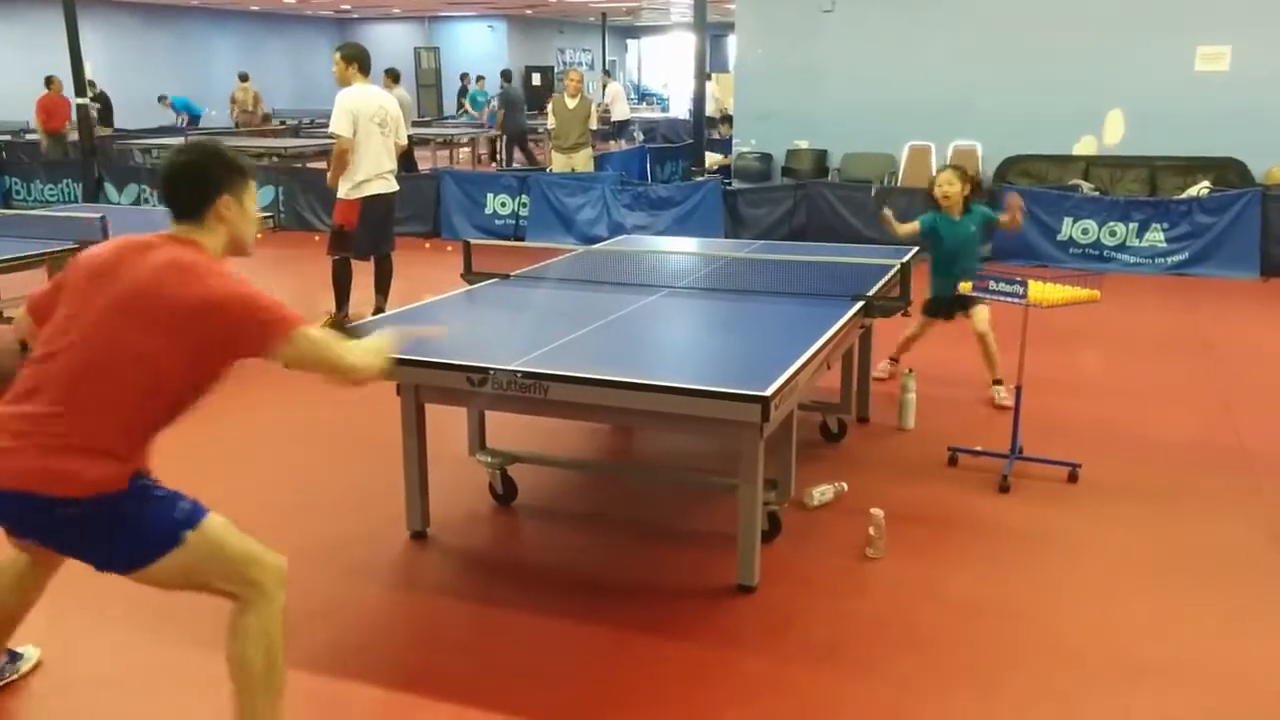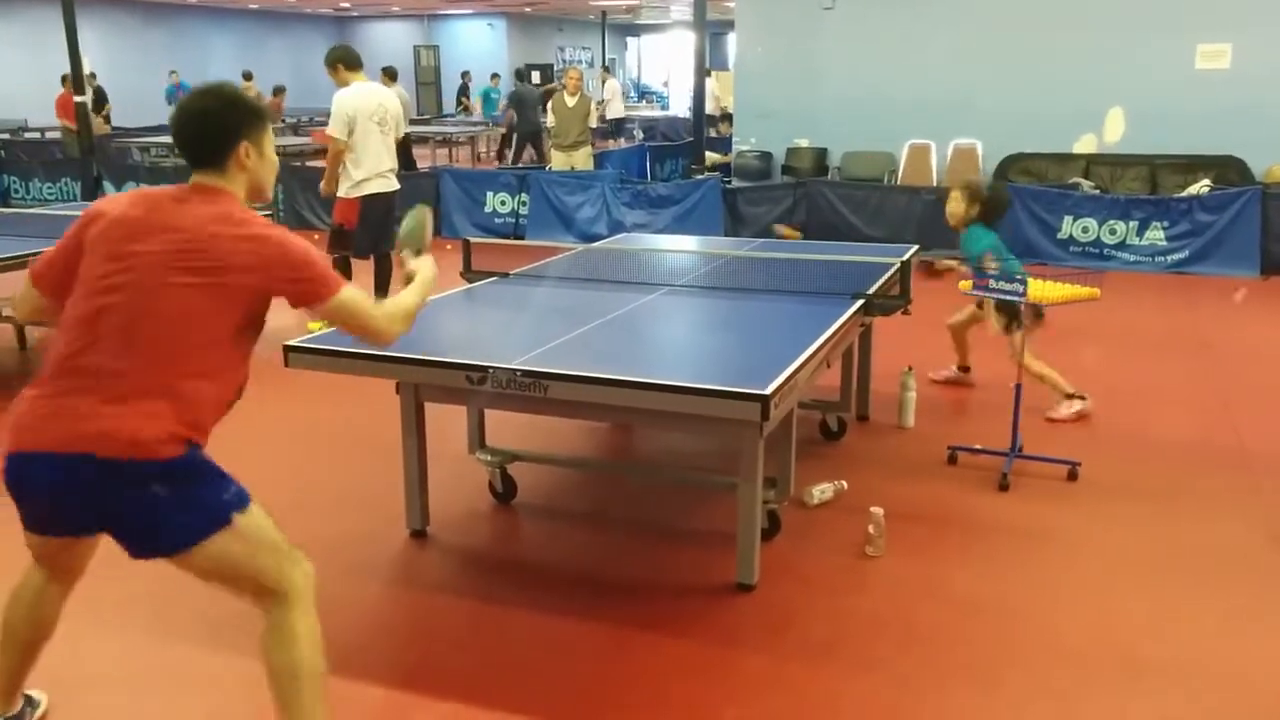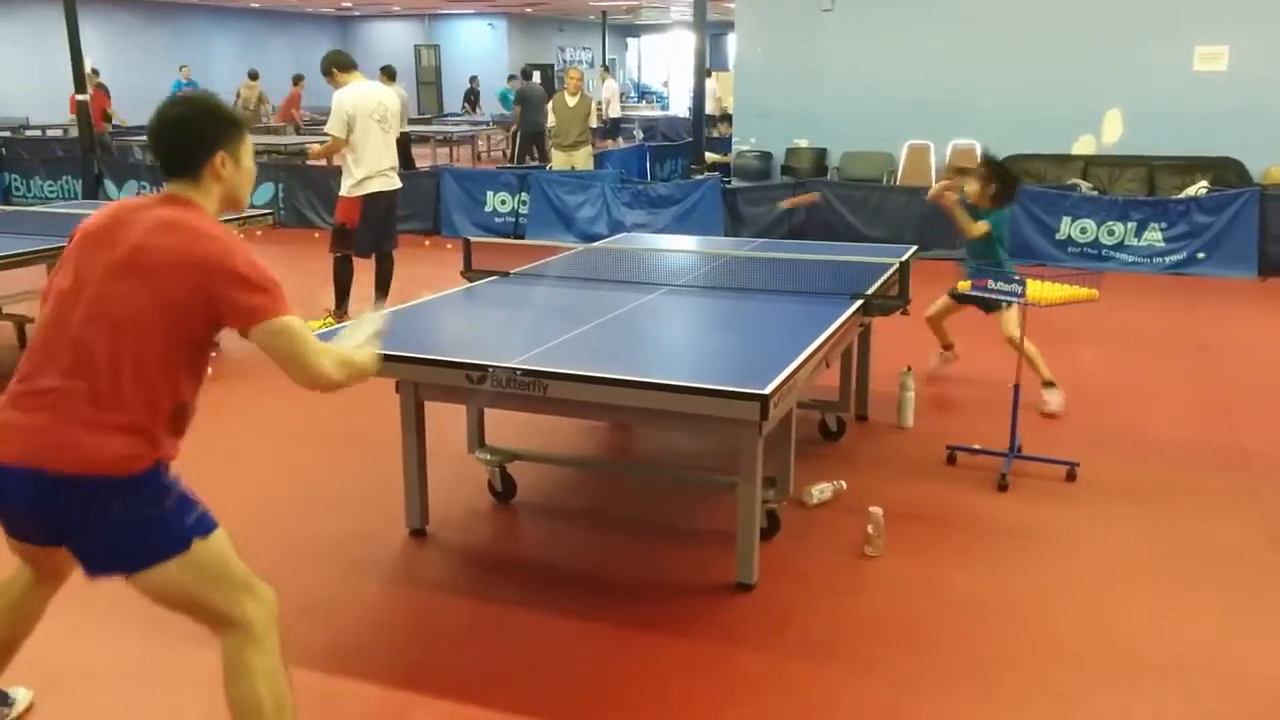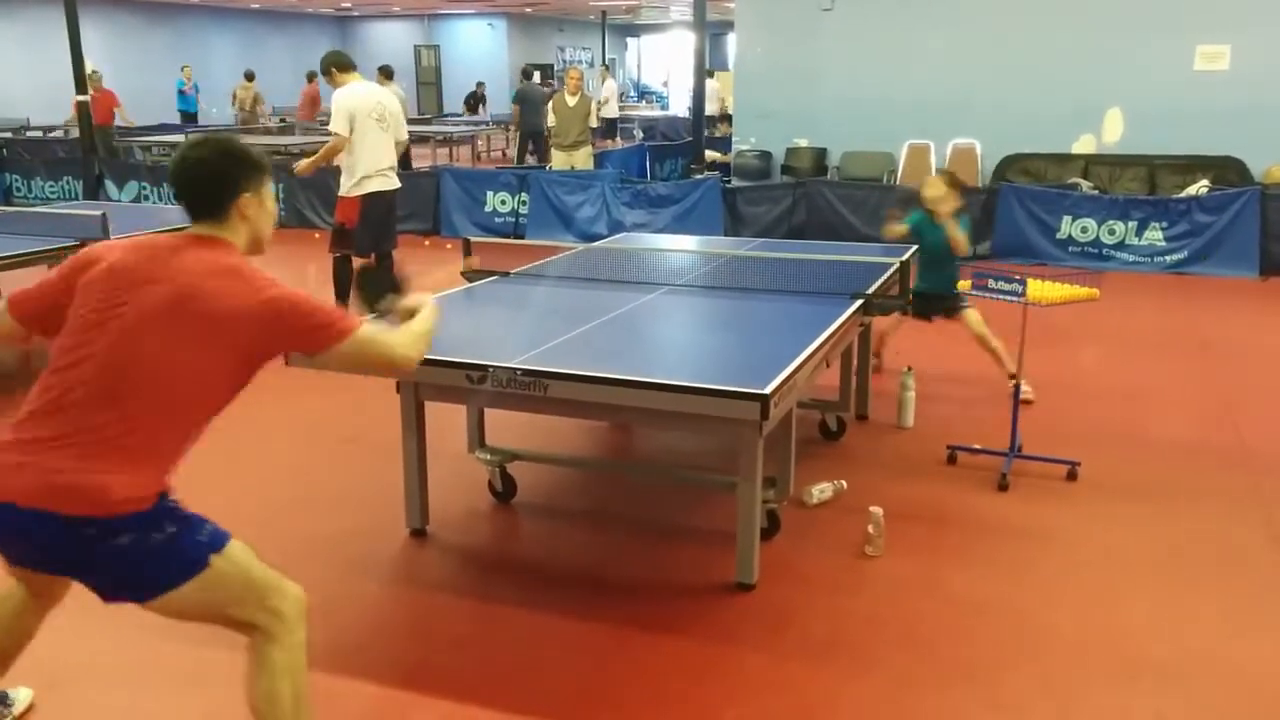
dt=0.3s
person 1, frame 1
left shoulder: (102, 255)
right shoulder: (223, 295)
right elbow: (355, 366)
right wrist: (384, 339)
right hip: (83, 487)
right knee: (262, 580)
person 1, frame 2
left shoulder: (111, 212)
right shoulder: (267, 245)
right elbow: (382, 328)
right wrist: (422, 279)
right hip: (140, 460)
left knee: (54, 568)
right knee: (289, 585)
person 1, frame 3
left shoulder: (99, 225)
right shoulder: (219, 255)
right elbow: (322, 373)
right wrist: (364, 356)
right hip: (101, 473)
right knee: (249, 616)
person 1, frame 4
left shoulder: (104, 258)
right shoulder: (265, 299)
right elbow: (401, 355)
right wrist: (425, 312)
right hip: (105, 508)
right knee: (281, 615)
person 2, frame 1
left shoulder: (347, 98)
right shoulder: (389, 99)
left elbow: (343, 146)
right elbow: (401, 145)
left wrist: (333, 175)
left hip: (357, 189)
right hip: (386, 187)
left knee: (340, 254)
right knee: (382, 253)
left ankle: (341, 316)
right ankle: (380, 312)
person 2, frame 2
left shoulder: (344, 97)
right shoulder: (389, 95)
left elbow: (337, 147)
left wrist: (328, 181)
left hip: (356, 189)
right hip: (386, 185)
left knee: (340, 254)
right knee: (382, 252)
person 2, frame 3
left shoulder: (344, 96)
right shoulder: (388, 94)
left elbow: (336, 144)
left wrist: (317, 152)
left hip: (359, 187)
right hip: (388, 183)
left knee: (342, 251)
right knee: (384, 250)
left ankle: (340, 314)
right ankle: (379, 309)
person 2, frame 4
left shoulder: (343, 96)
right shoulder: (387, 96)
left elbow: (339, 143)
right elbow: (402, 142)
left wrist: (312, 164)
left hip: (357, 187)
right hip: (387, 184)
left knee: (342, 251)
right knee: (383, 250)
person 3, frame 1
left shoulder: (978, 214)
right shoulder: (932, 220)
left elbow: (1010, 223)
right elbow: (901, 231)
left wrist: (1014, 213)
right wrist: (889, 221)
right hip: (943, 289)
left knee: (982, 331)
right knee: (915, 333)
left ankle: (998, 386)
right ankle: (892, 362)
person 3, frame 2
left shoulder: (974, 236)
right shoulder: (971, 234)
left elbow: (990, 272)
left wrist: (991, 311)
right wrist: (953, 265)
left hip: (1017, 298)
left knee: (1021, 359)
right knee: (954, 325)
left ankle: (1075, 399)
right ankle: (963, 371)
person 3, frame 3
left shoulder: (1000, 212)
right shoulder: (969, 204)
left elbow: (972, 233)
right elbow: (934, 195)
left wrist: (953, 207)
right wrist: (943, 186)
right hip: (972, 279)
left knee: (1012, 335)
right knee: (931, 317)
left ankle: (1050, 387)
right ankle: (948, 351)
person 3, frame 4
left shoulder: (958, 220)
right shoulder: (919, 218)
left elbow: (962, 251)
right elbow: (891, 235)
left wrist: (946, 219)
right wrist: (892, 223)
left hip: (951, 290)
right hip: (923, 289)
left knee: (980, 332)
right knee: (882, 329)
left ankle: (1015, 379)
right ankle: (875, 357)
